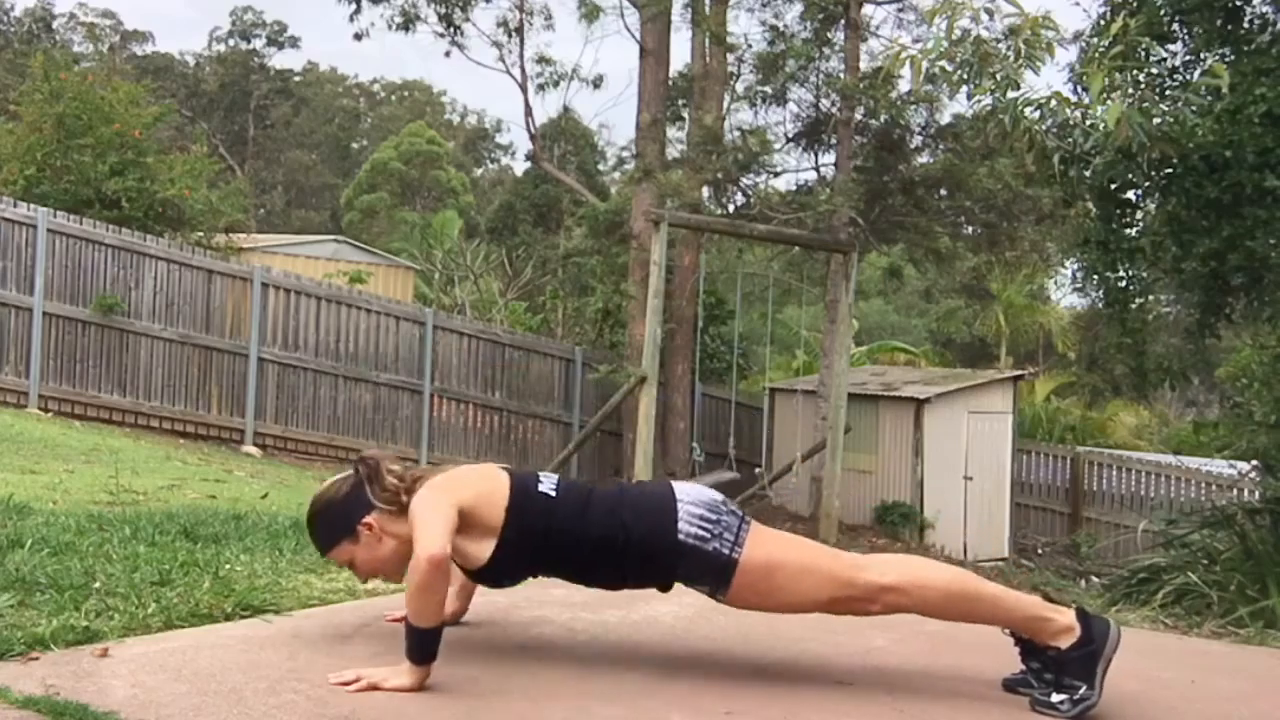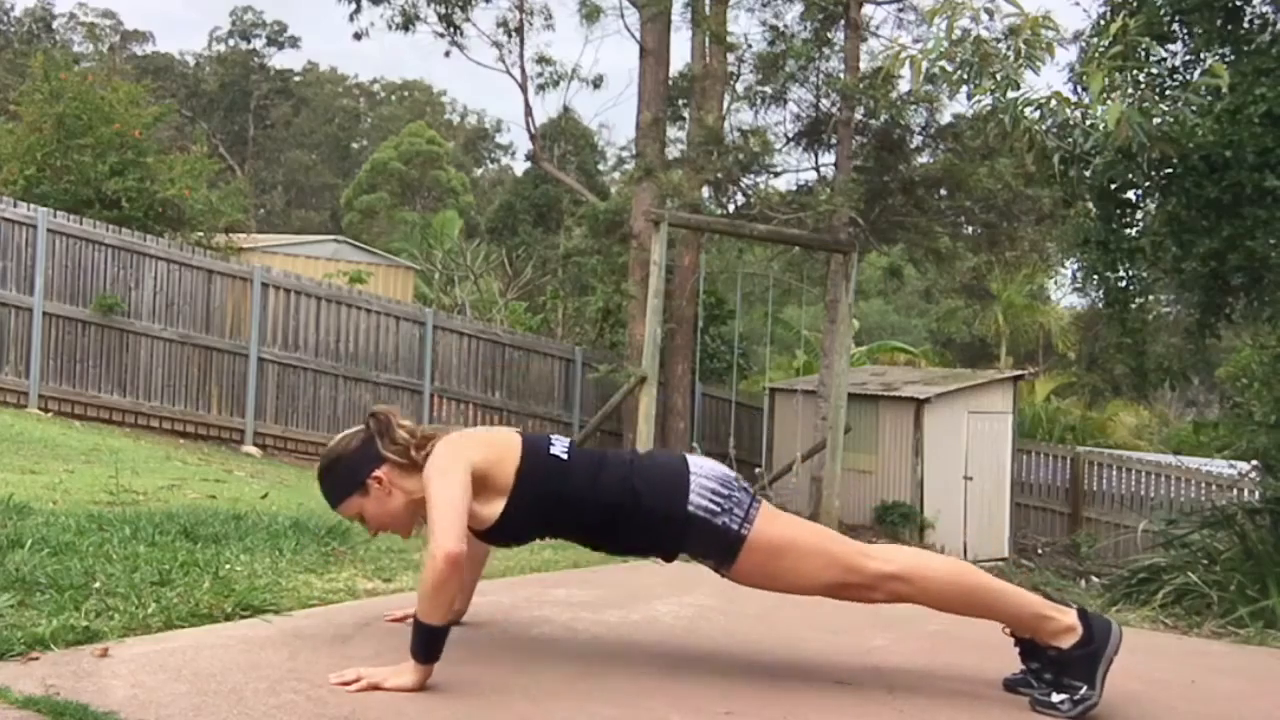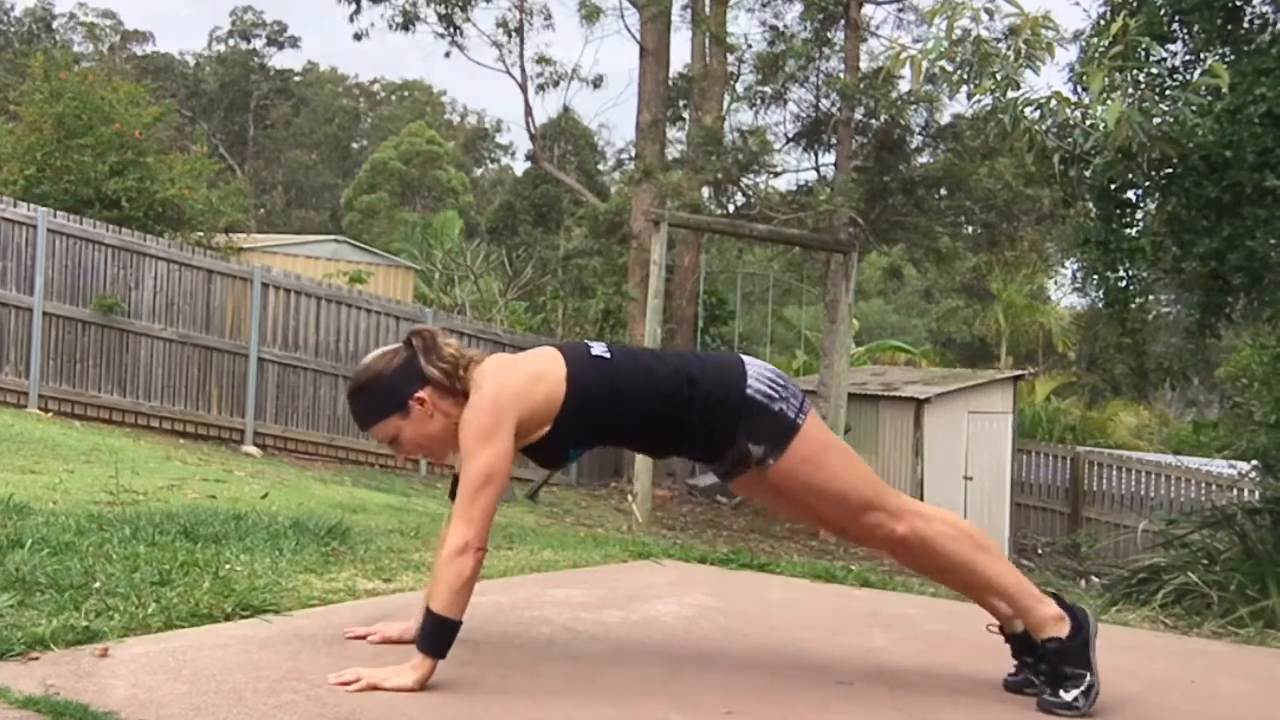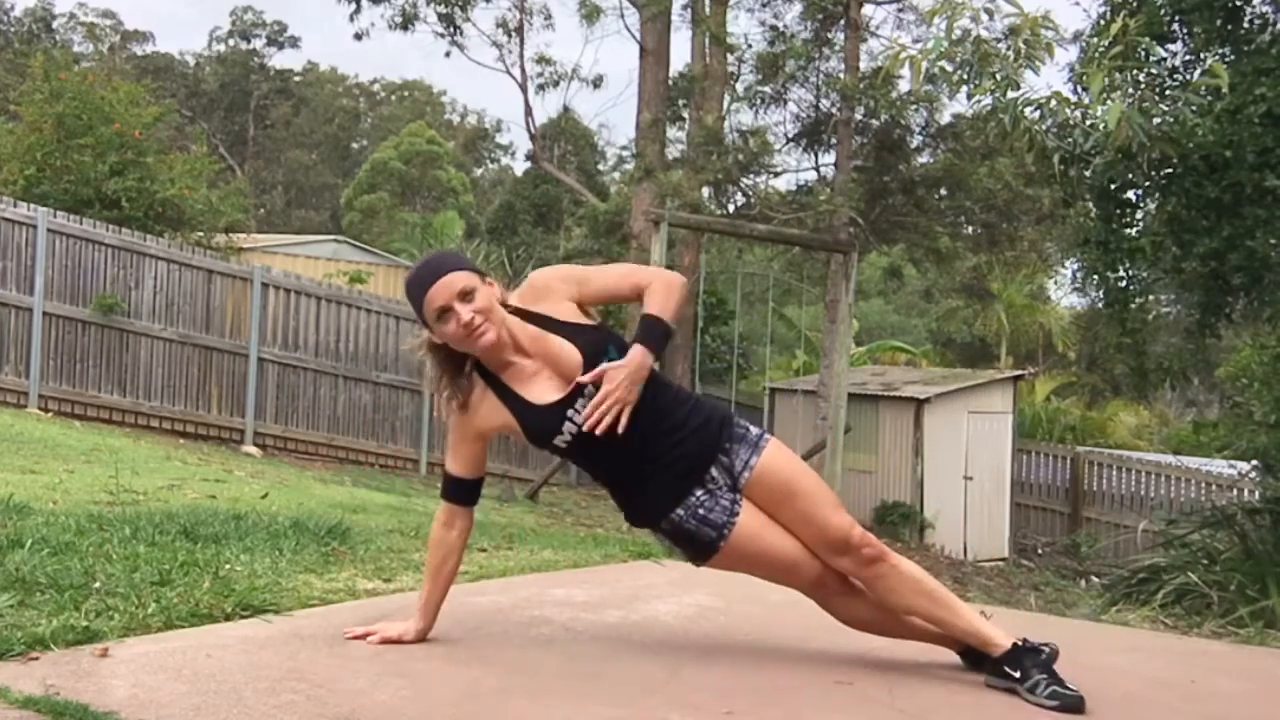
dt=0.7s
person 1, frame 1
left shoulder: (431, 499)
right shoulder: (452, 499)
left elbow: (431, 561)
right wrist: (440, 611)
left hip: (677, 531)
right hip: (666, 521)
left knee: (865, 585)
right knee: (858, 580)
left ankle: (1067, 630)
right ankle: (1044, 631)
person 1, frame 2
left shoulder: (446, 460)
right shoulder: (462, 463)
left elbow: (450, 553)
right elbow: (473, 543)
right wrist: (441, 613)
left hip: (686, 502)
right hip: (673, 501)
left knee: (871, 571)
right knee: (859, 572)
left ankle: (1070, 632)
right ankle: (1044, 631)
person 1, frame 3
left shoulder: (492, 403)
right shoulder: (479, 398)
left elbow: (466, 542)
right elbow: (466, 525)
right wrist: (422, 623)
left hip: (734, 400)
right hip: (709, 425)
left knee: (887, 516)
right knee: (864, 527)
left ankle: (1053, 623)
right ankle: (1027, 626)
person 1, frame 4
left shoulder: (541, 292)
right shoulder: (480, 412)
left elbow: (667, 284)
right elbow: (454, 515)
left wrist: (638, 355)
right wrist: (420, 621)
left hip: (718, 437)
right hip: (674, 499)
left knee: (854, 548)
right knee: (827, 584)
left ankle: (1005, 649)
right ankle: (981, 651)
